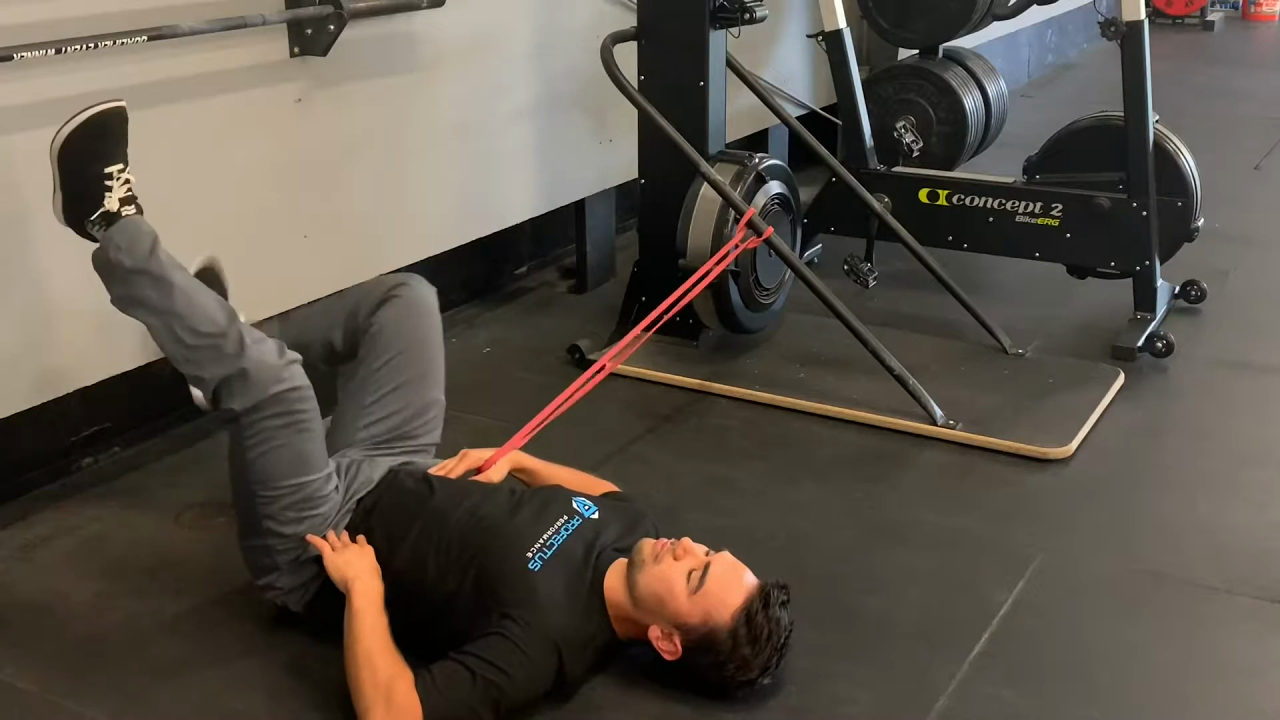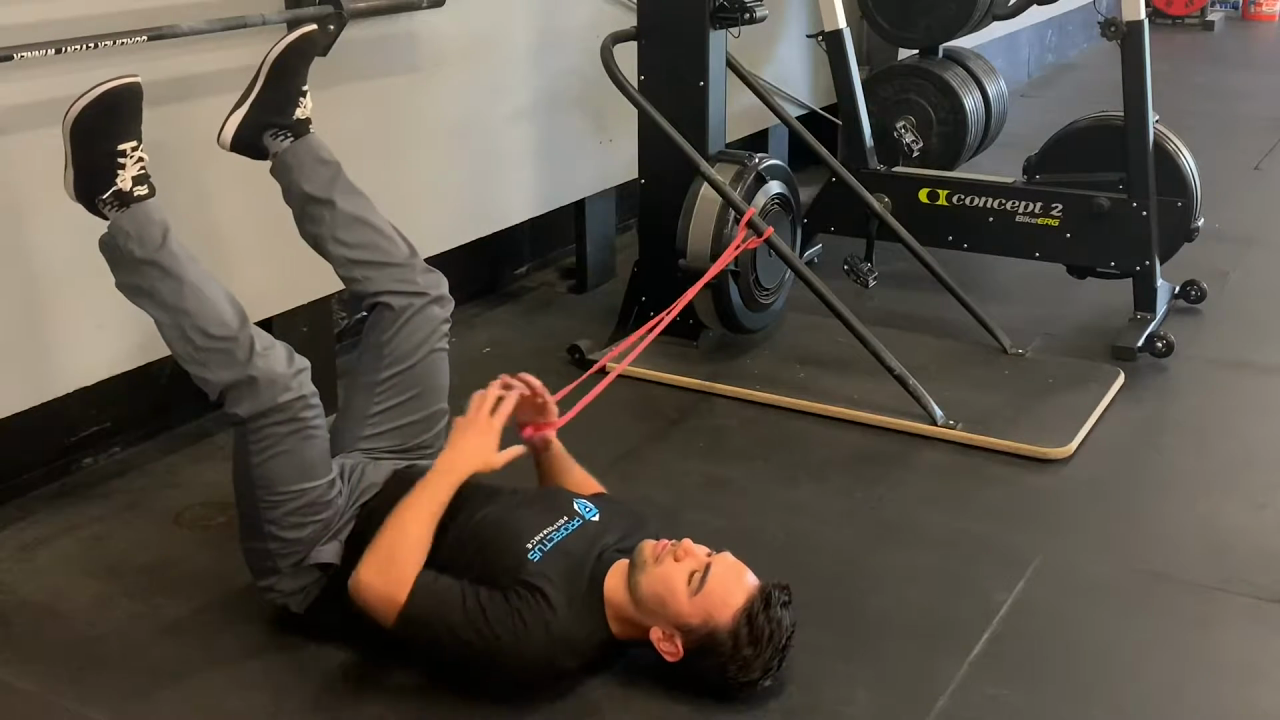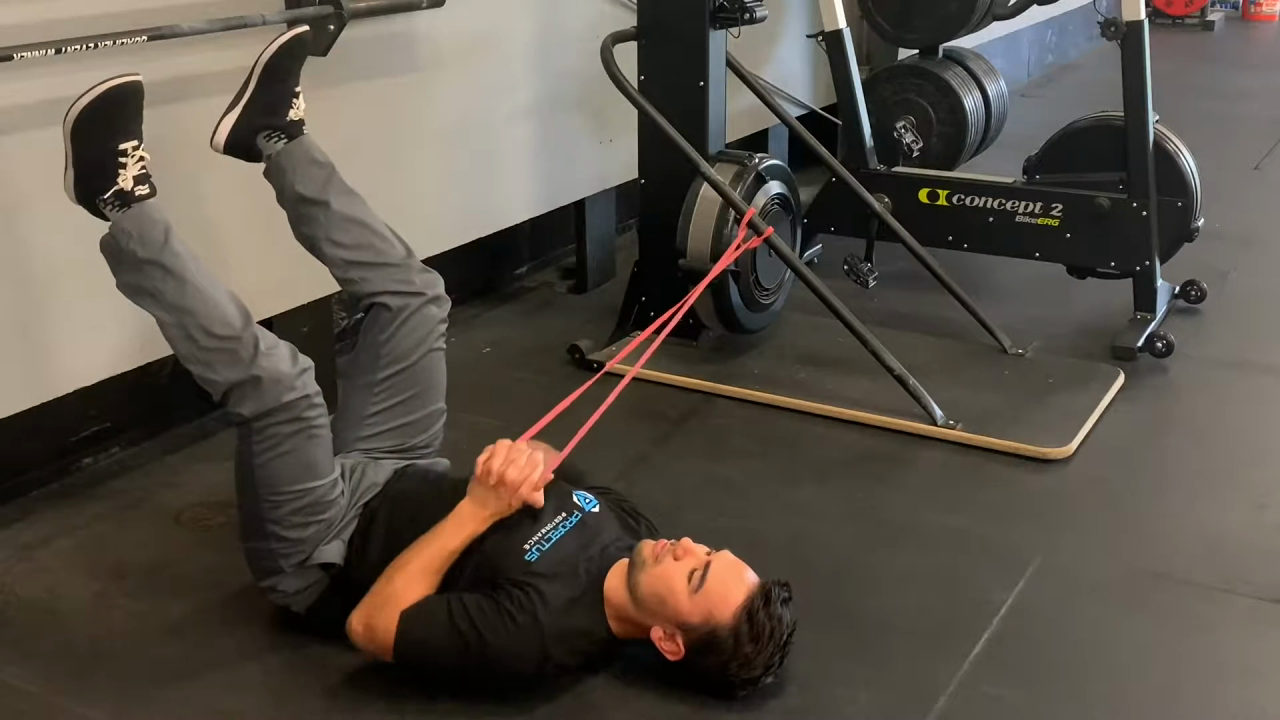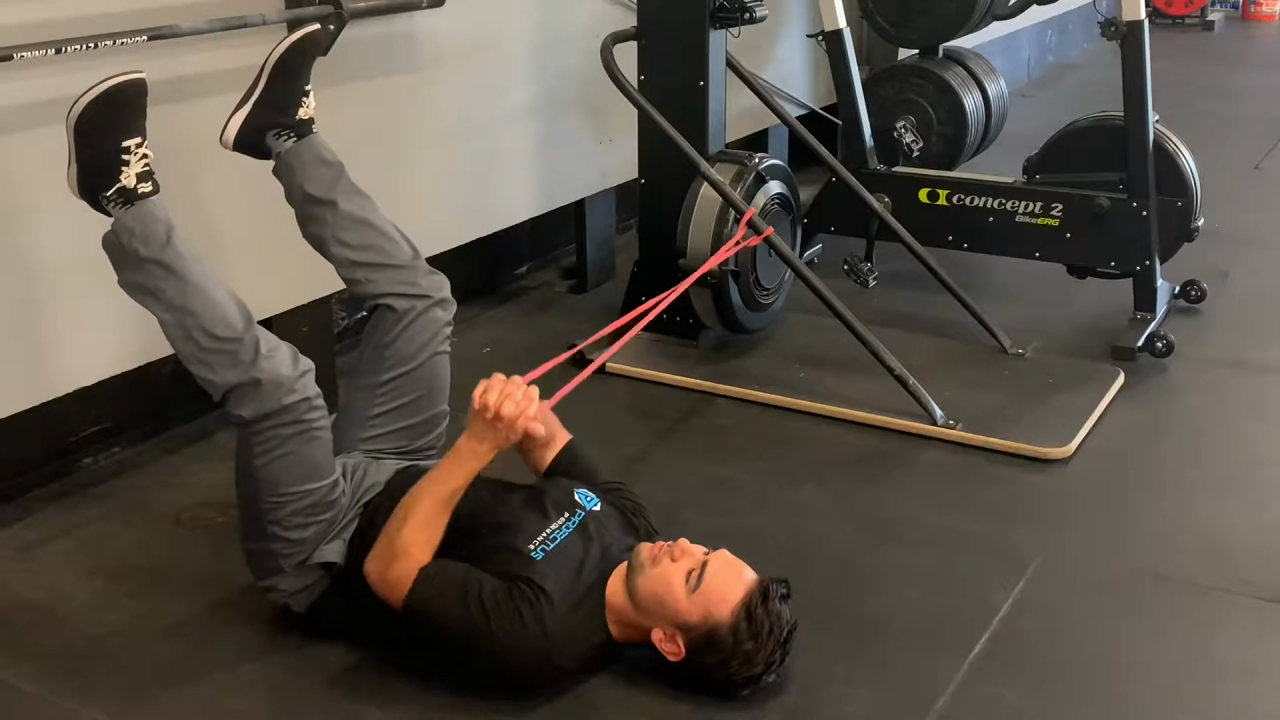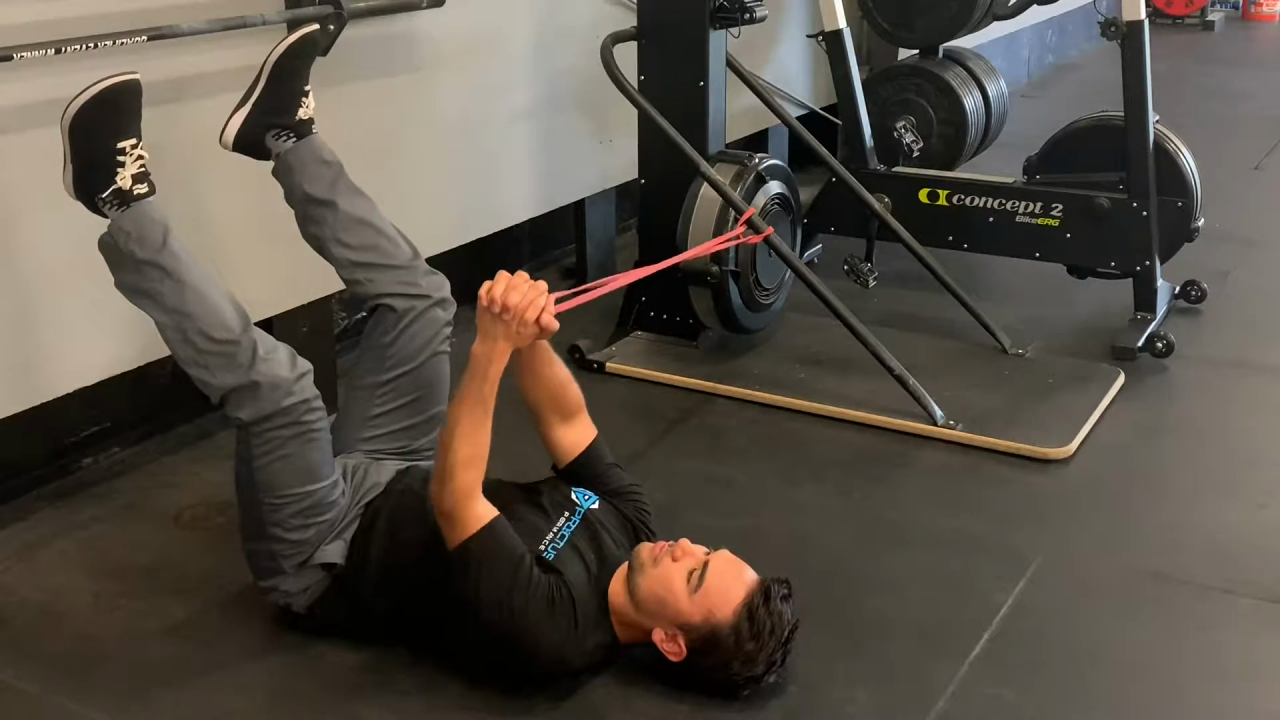
dt=1s
person 1, frame 1
left shoulder: (547, 640)
right shoulder: (629, 534)
right elbow: (603, 489)
left wrist: (363, 586)
right wrist: (515, 461)
left hip: (318, 549)
right hip: (392, 479)
left knee: (270, 377)
right knee: (405, 298)
left ankle: (114, 227)
right ankle: (233, 356)
person 1, frame 2
left shoulder: (545, 633)
right shoulder: (626, 537)
left elbow: (377, 588)
left wrist: (455, 459)
right wrist: (544, 442)
left hip: (322, 554)
right hip: (379, 479)
left knee: (271, 377)
right knee: (416, 293)
left ankle: (125, 205)
right ankle: (281, 134)
person 1, frame 3
left shoulder: (542, 633)
right shoulder: (626, 530)
left elbow: (372, 626)
right elbow: (545, 461)
left wrist: (474, 512)
right wrist: (521, 463)
left hip: (320, 554)
right hip: (394, 479)
left knee: (275, 377)
right knee: (411, 294)
left ankle: (125, 206)
right ankle: (276, 140)
person 1, frame 4
left shoulder: (542, 637)
right shoulder: (624, 525)
left elbow: (388, 573)
right elbow: (551, 439)
left wrist: (476, 445)
right wrist: (520, 416)
left hip: (321, 554)
right hip: (389, 477)
left knee: (273, 377)
right knee: (417, 296)
left ankle: (128, 202)
right ankle: (284, 135)
person 1, frame 5
left shoulder: (553, 632)
right shoulder: (625, 527)
left elbow: (454, 501)
right elbow: (568, 424)
left wrist: (493, 349)
right wrist: (533, 338)
left hip: (320, 558)
right hip: (388, 483)
left knee: (273, 379)
right knee: (417, 298)
left ankle: (126, 203)
right ankle: (284, 135)
